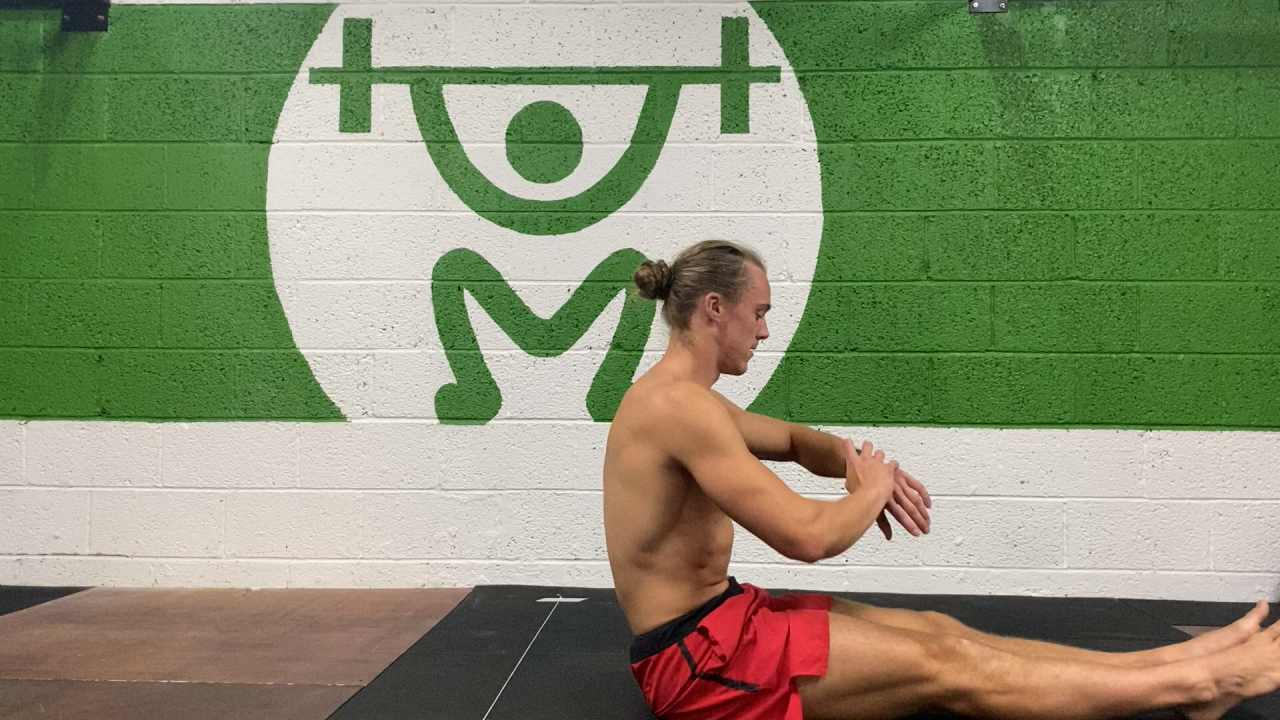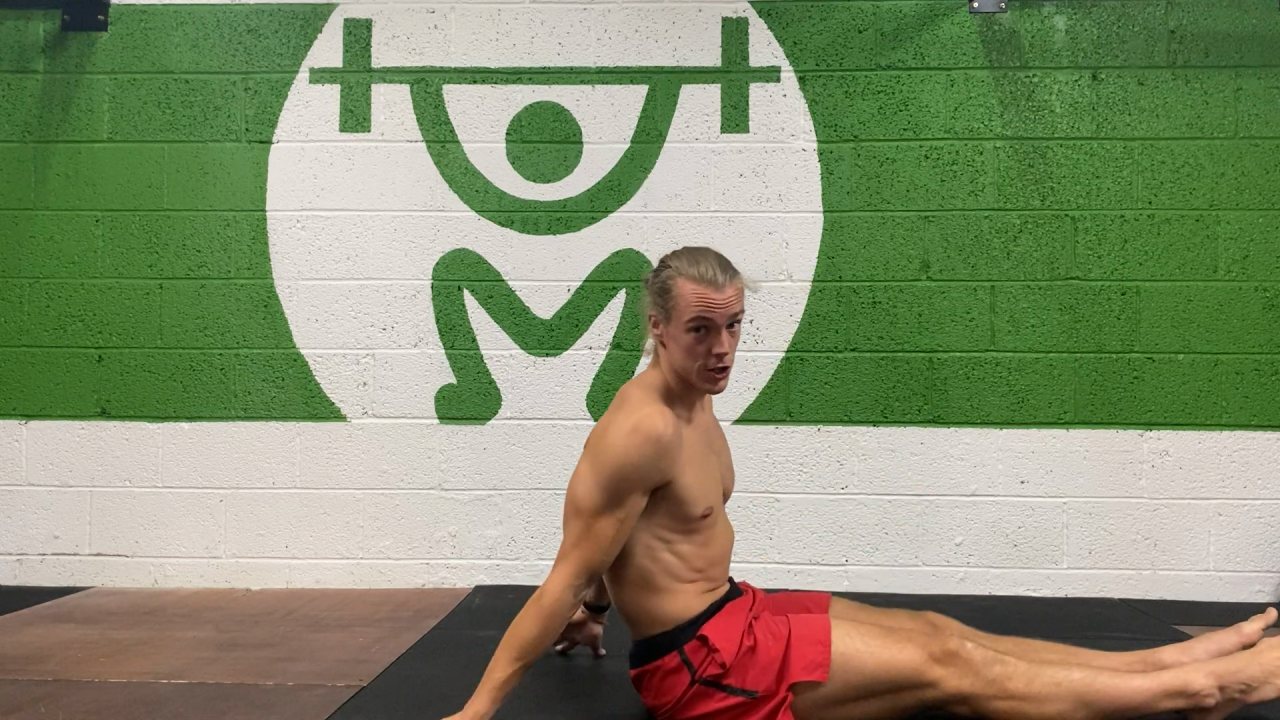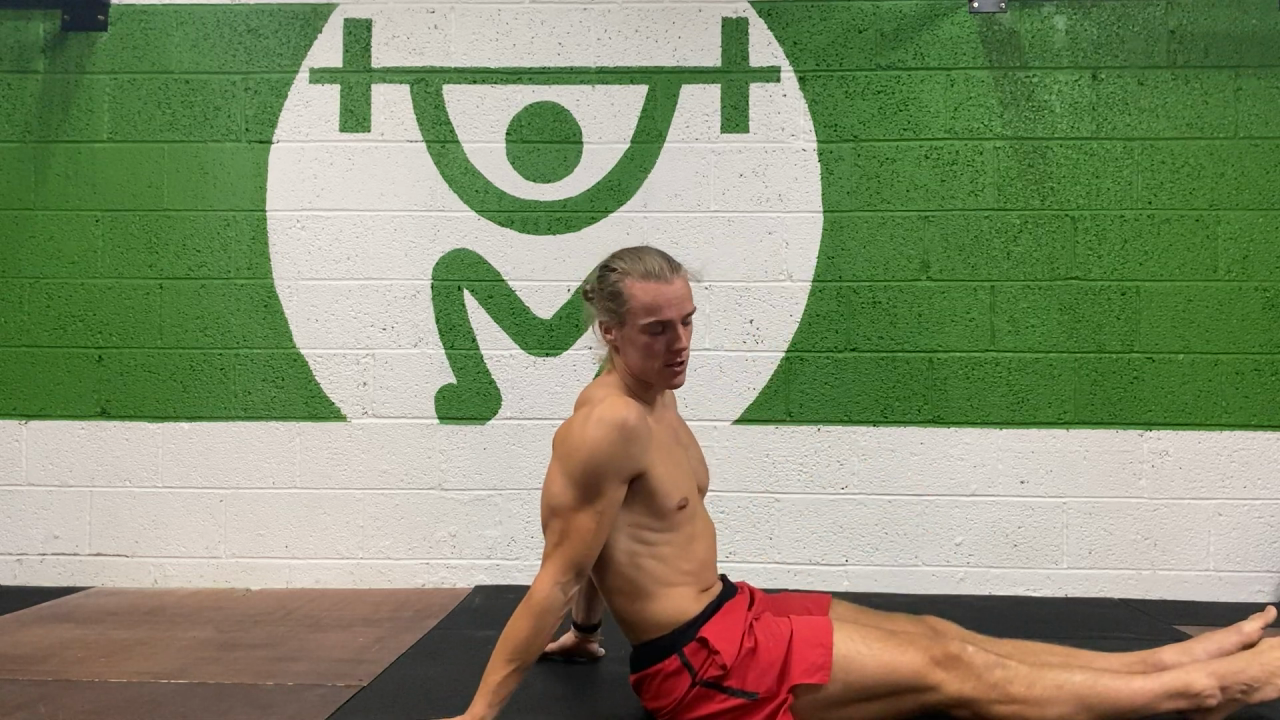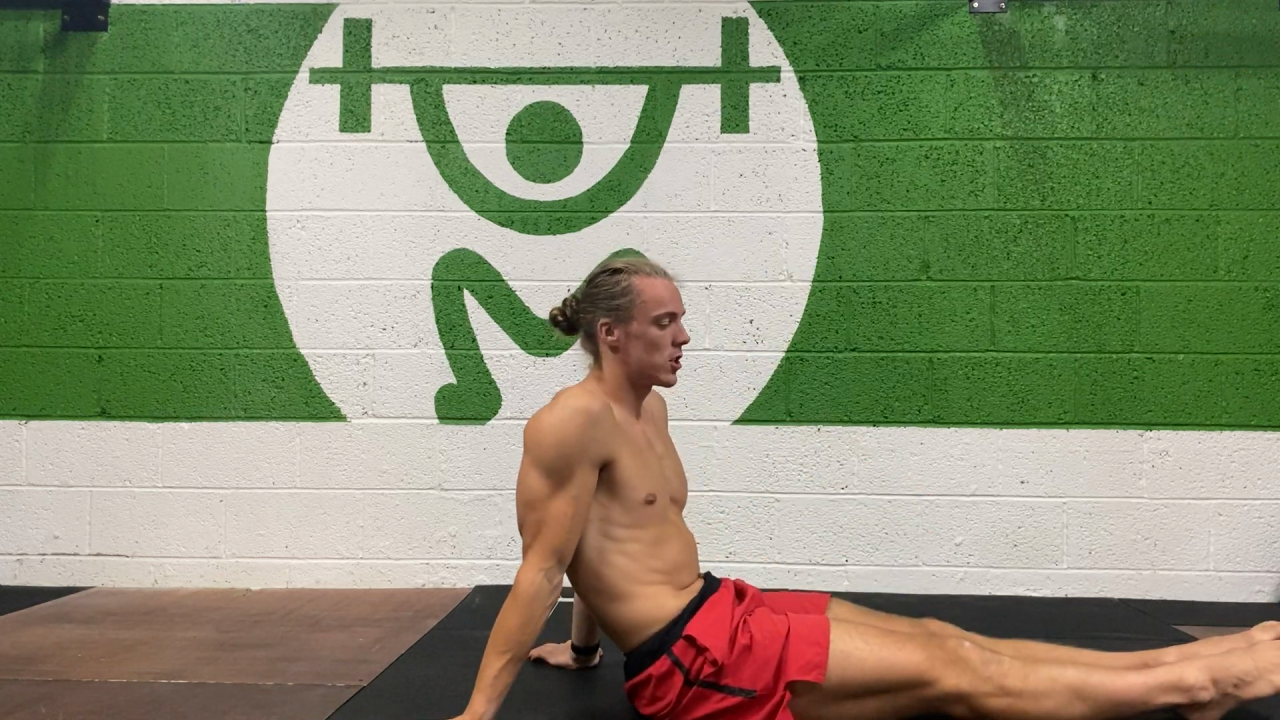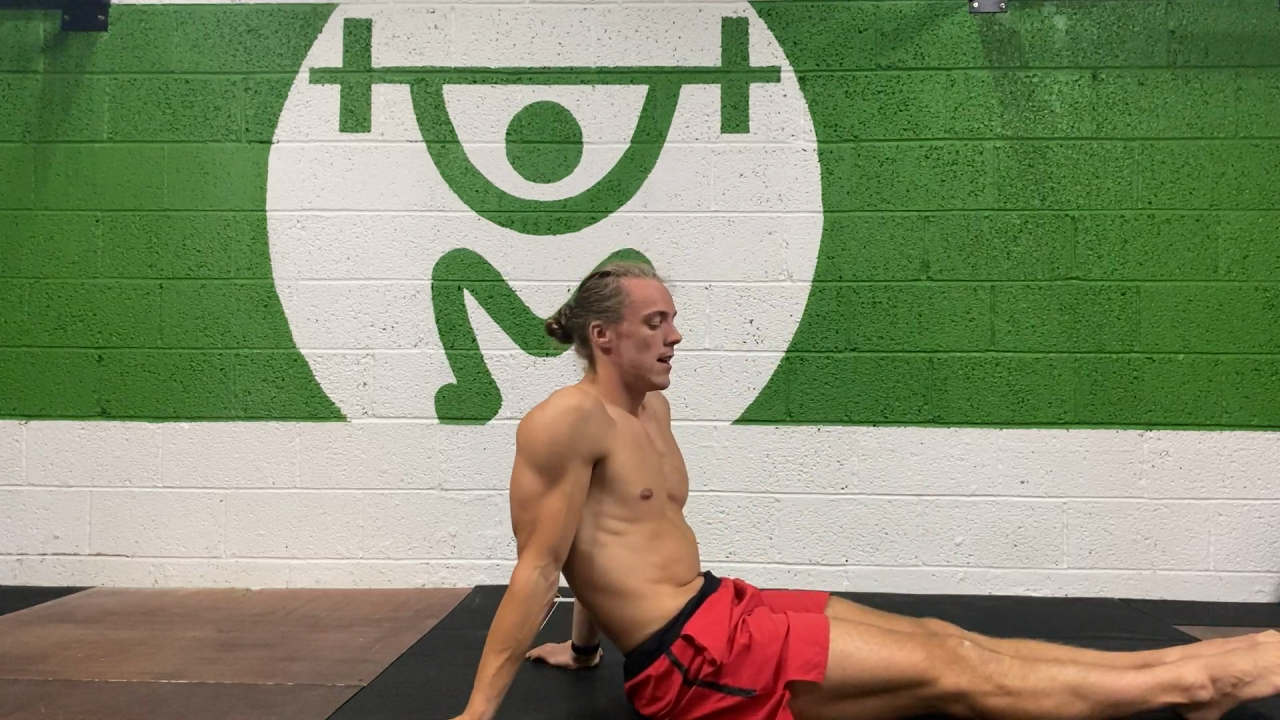
dt=1s
person 1, frame 1
left shoulder: (680, 396)
right shoulder: (681, 405)
left elbow: (794, 440)
right elbow: (807, 535)
left wrist: (866, 466)
right wrist: (865, 491)
left hip: (717, 619)
right hip: (699, 656)
left knee: (933, 632)
left ankle: (1169, 663)
person 1, frame 2
left shoulder: (691, 400)
right shoulder: (643, 430)
right elbow: (568, 578)
left wrist: (595, 608)
left hip: (729, 616)
left knee: (936, 631)
person 1, frame 3
left shoulder: (654, 395)
right shoulder: (606, 426)
left elbow: (603, 544)
right elbow: (557, 578)
left wrist: (586, 629)
left hip: (730, 615)
left knee: (937, 636)
person 1, frame 4
left shoulder: (647, 408)
right shoulder: (572, 421)
right elbow: (541, 570)
left wrist: (583, 647)
left hip: (723, 612)
left knee: (936, 637)
person 1, frame 5
left shoulder: (650, 410)
right shoulder: (567, 421)
right elbow: (537, 568)
left wrist: (583, 645)
left hip: (724, 610)
left knee: (937, 639)
